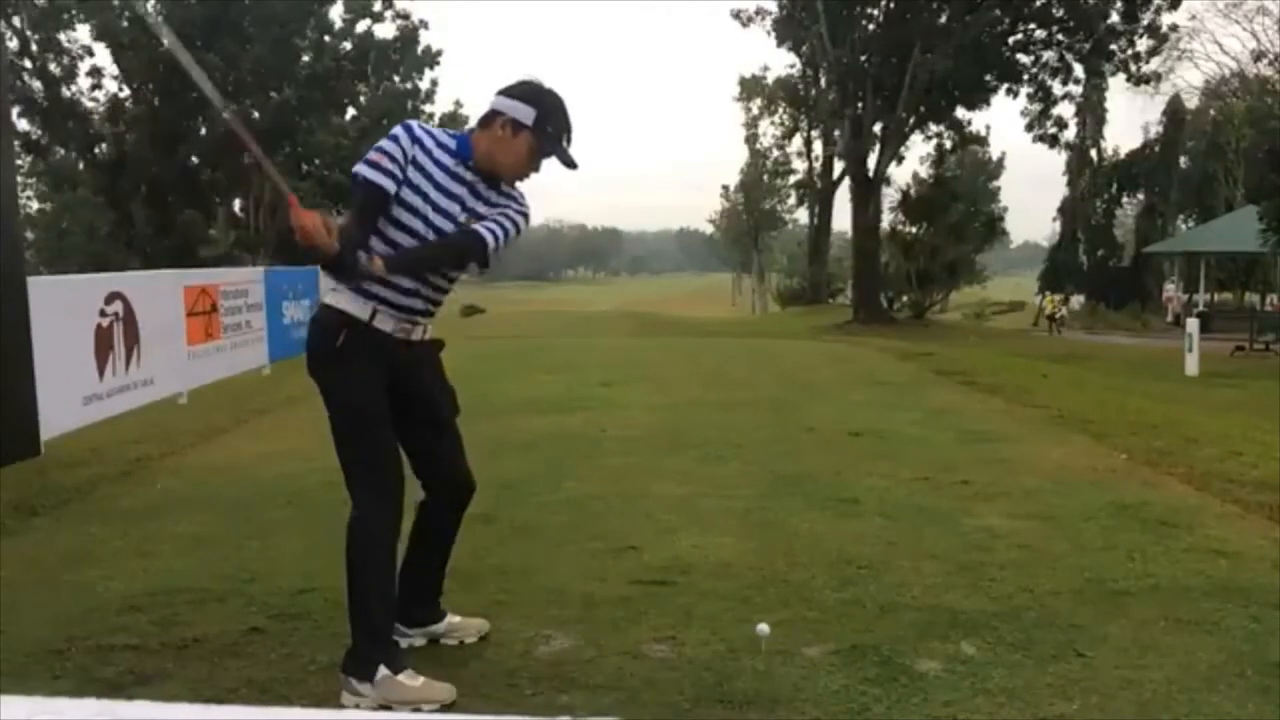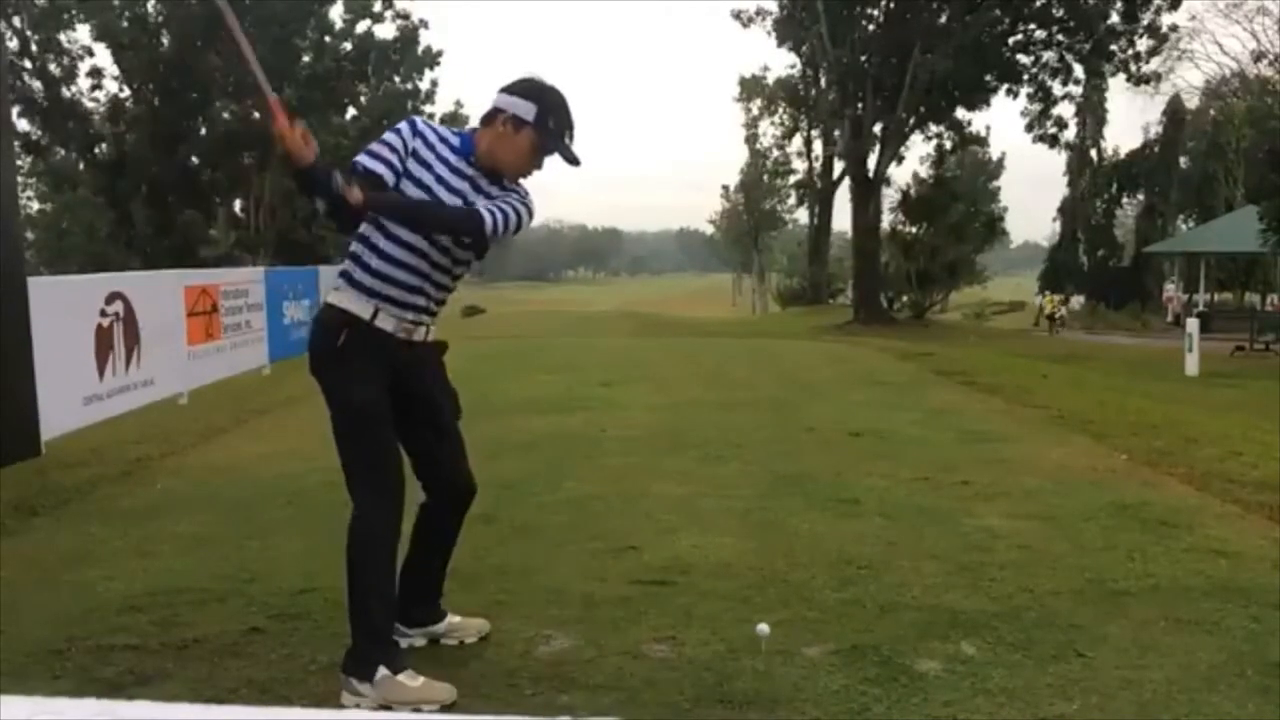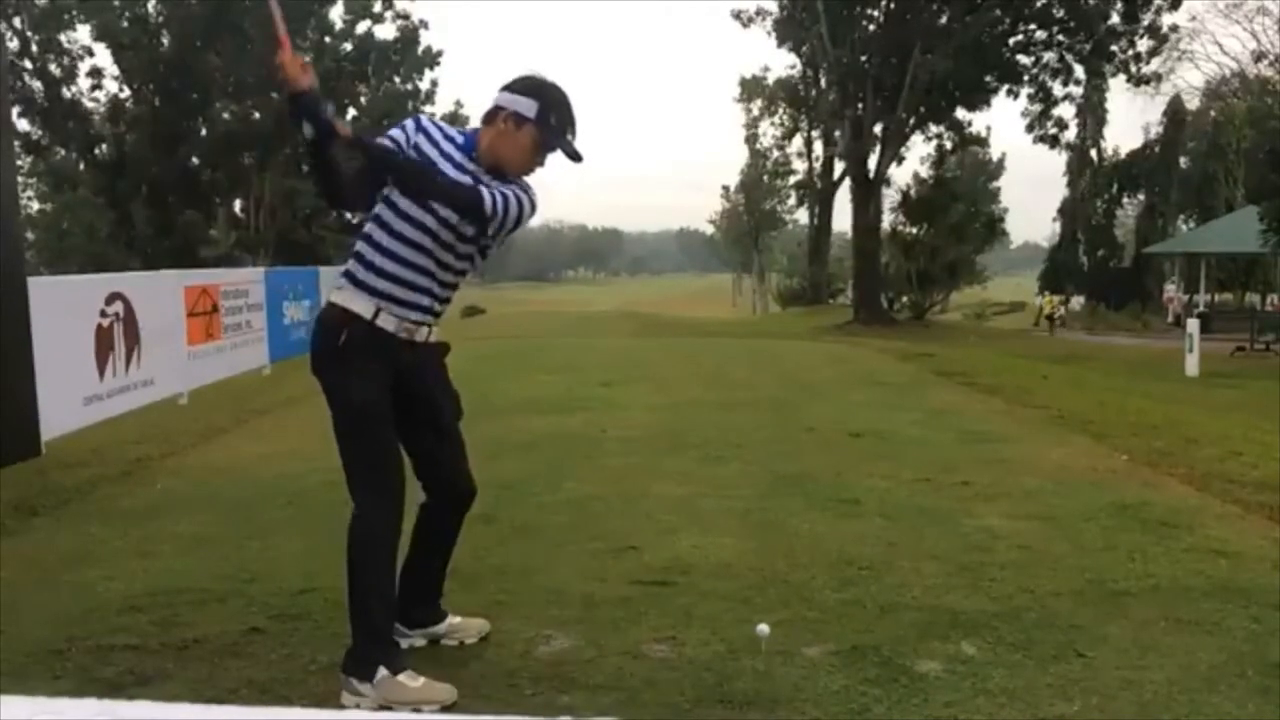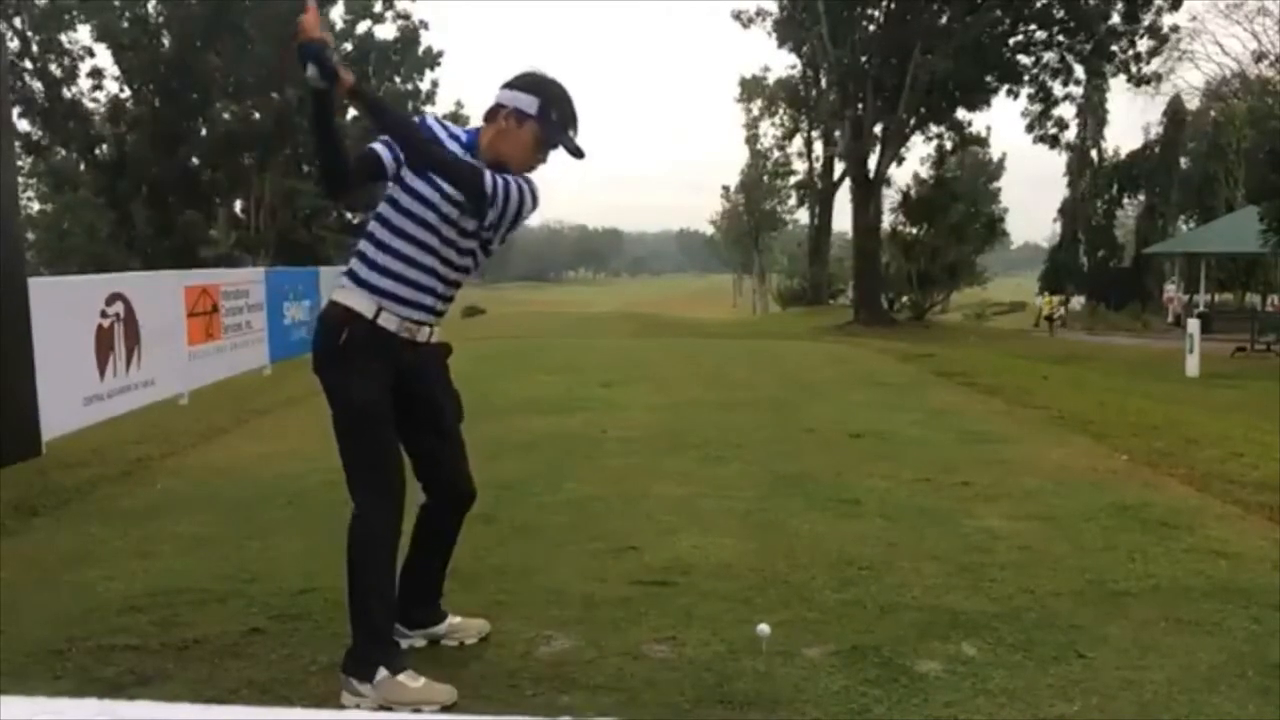
dt=0.2s
person 1, frame 1
left shoulder: (509, 209)
right shoulder: (412, 141)
left elbow: (447, 255)
right elbow: (361, 219)
left wrist: (374, 266)
right wrist: (335, 242)
left hip: (410, 345)
right hip: (349, 334)
left knee: (451, 482)
right knee: (380, 491)
left ankle: (415, 612)
right ankle: (369, 667)
person 1, frame 2
left shoulder: (513, 205)
right shoulder: (416, 136)
left elbow: (448, 224)
right elbow: (348, 206)
left wrist: (360, 198)
right wrist: (316, 172)
left hip: (412, 347)
right hip: (351, 334)
left knee: (453, 484)
right knee: (380, 493)
left ankle: (416, 613)
right ankle: (369, 668)
person 1, frame 3
left shoulder: (517, 200)
right shoulder: (422, 133)
left elbow: (446, 195)
right elbow: (345, 195)
left wrist: (349, 132)
right wrist: (313, 117)
left hip: (414, 347)
right hip: (354, 334)
left knee: (452, 485)
right knee: (381, 493)
left ankle: (416, 614)
right ankle: (369, 669)
person 1, frame 4
left shoulder: (519, 195)
right shoulder: (429, 131)
left elbow: (445, 170)
right elbow: (340, 181)
left wrist: (357, 90)
right wrist: (324, 90)
left hip: (416, 347)
right hip: (355, 333)
left knee: (452, 487)
right knee: (381, 493)
left ankle: (416, 614)
right ankle: (370, 669)
